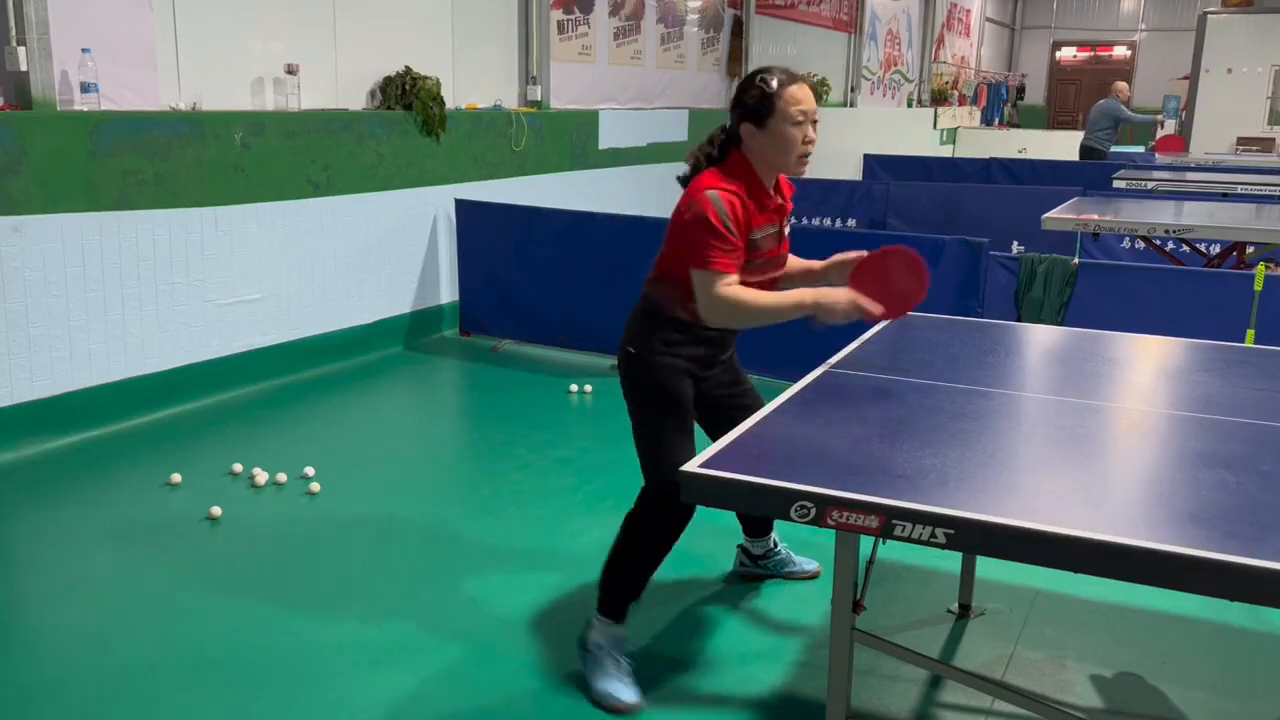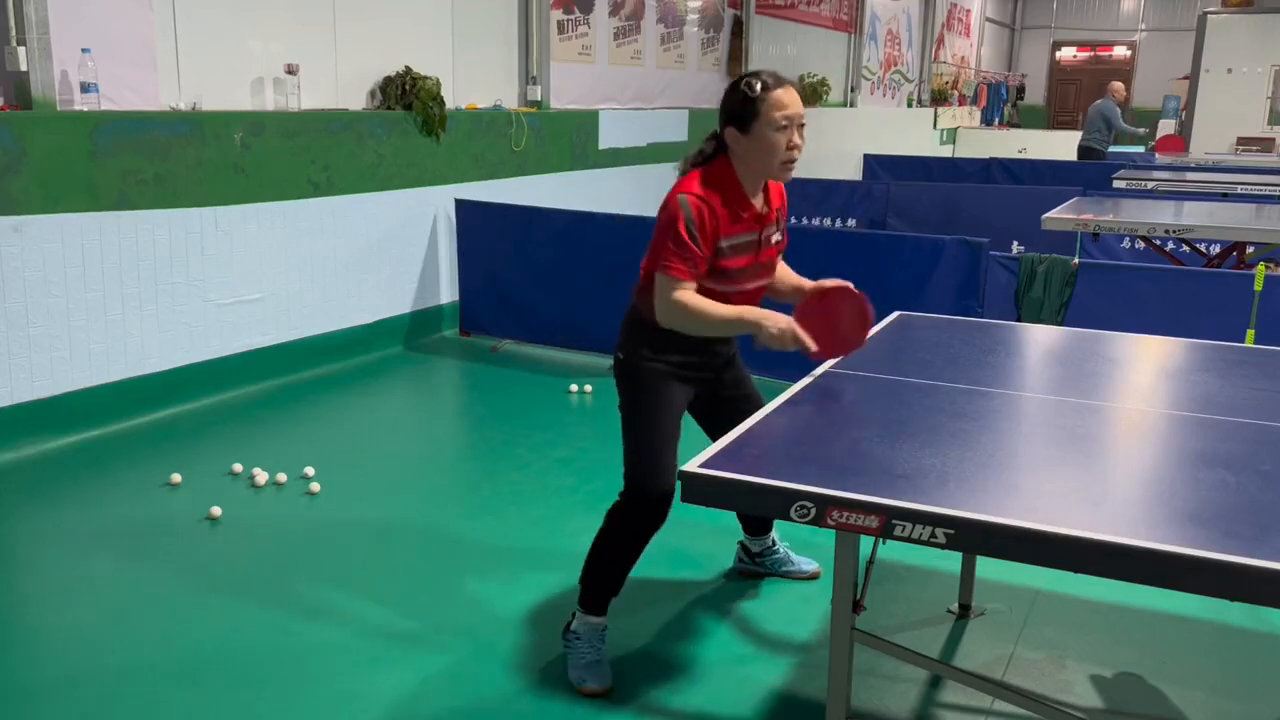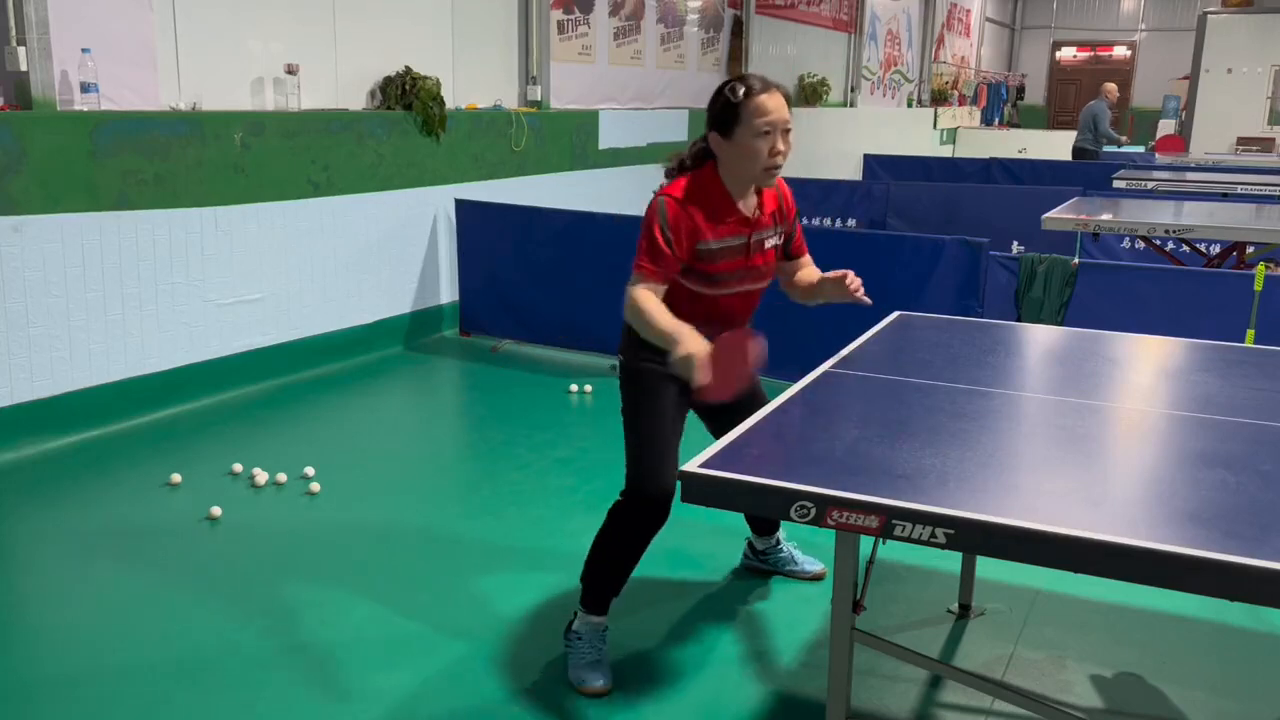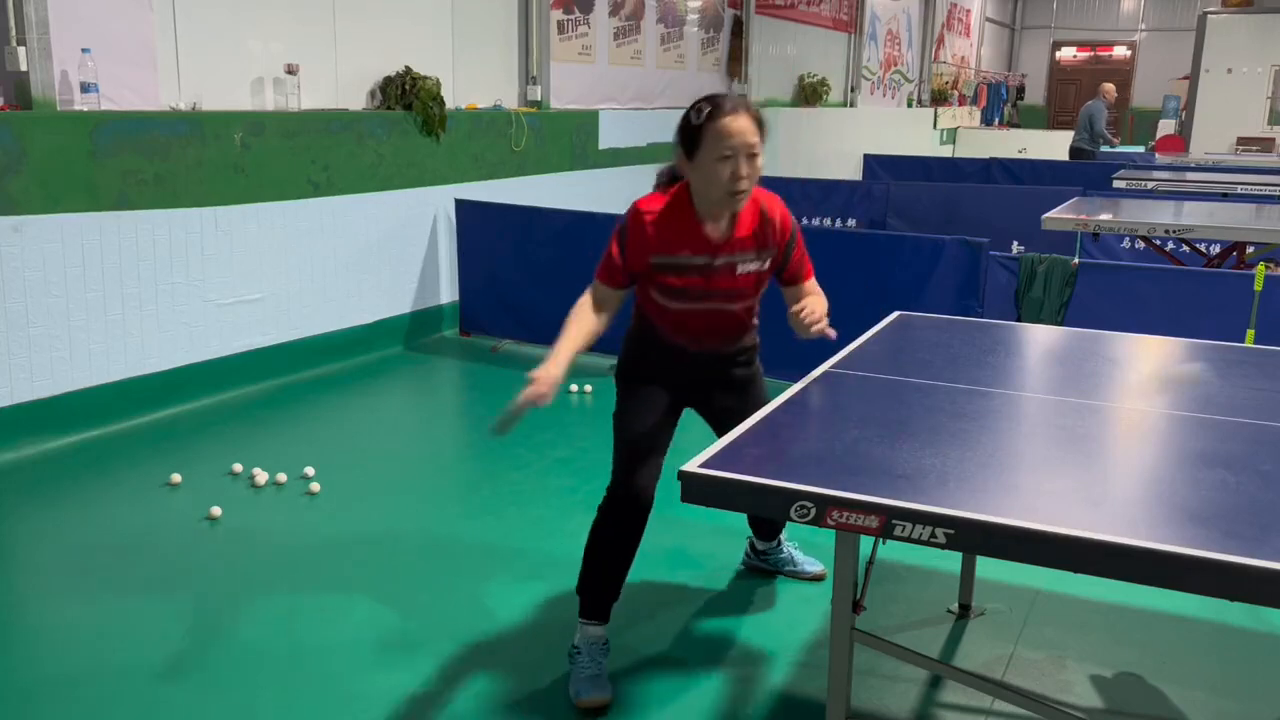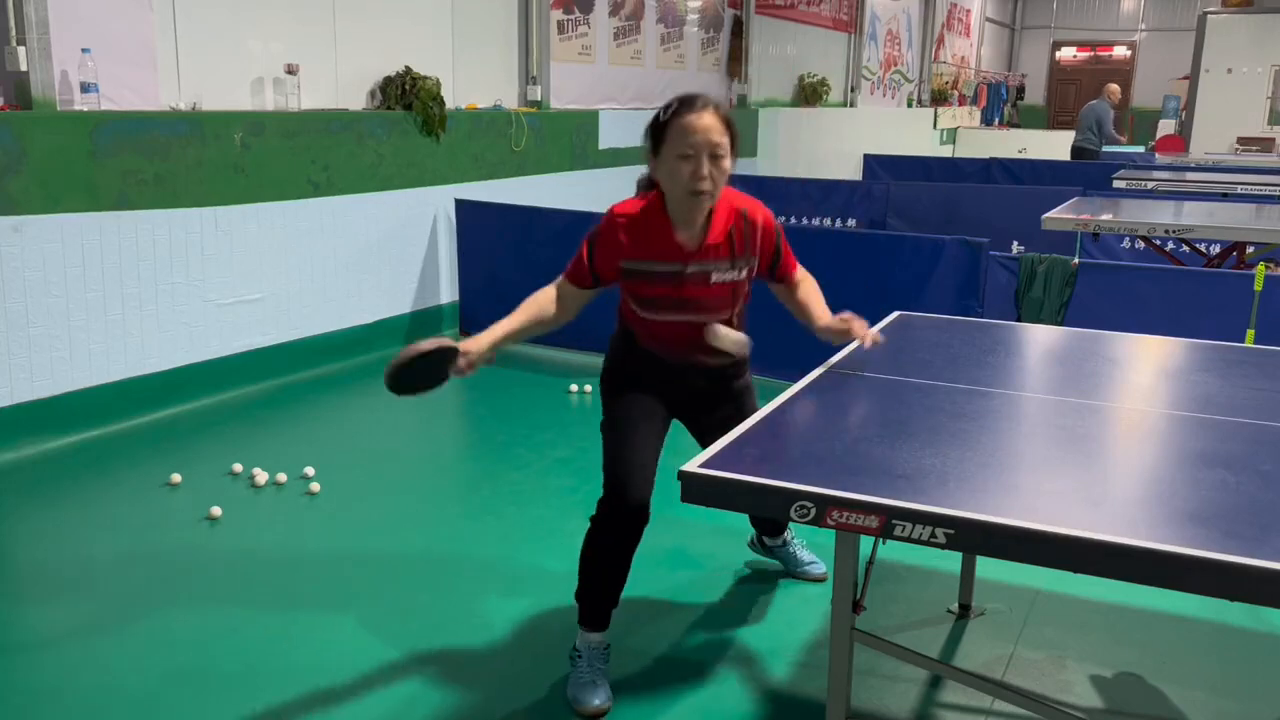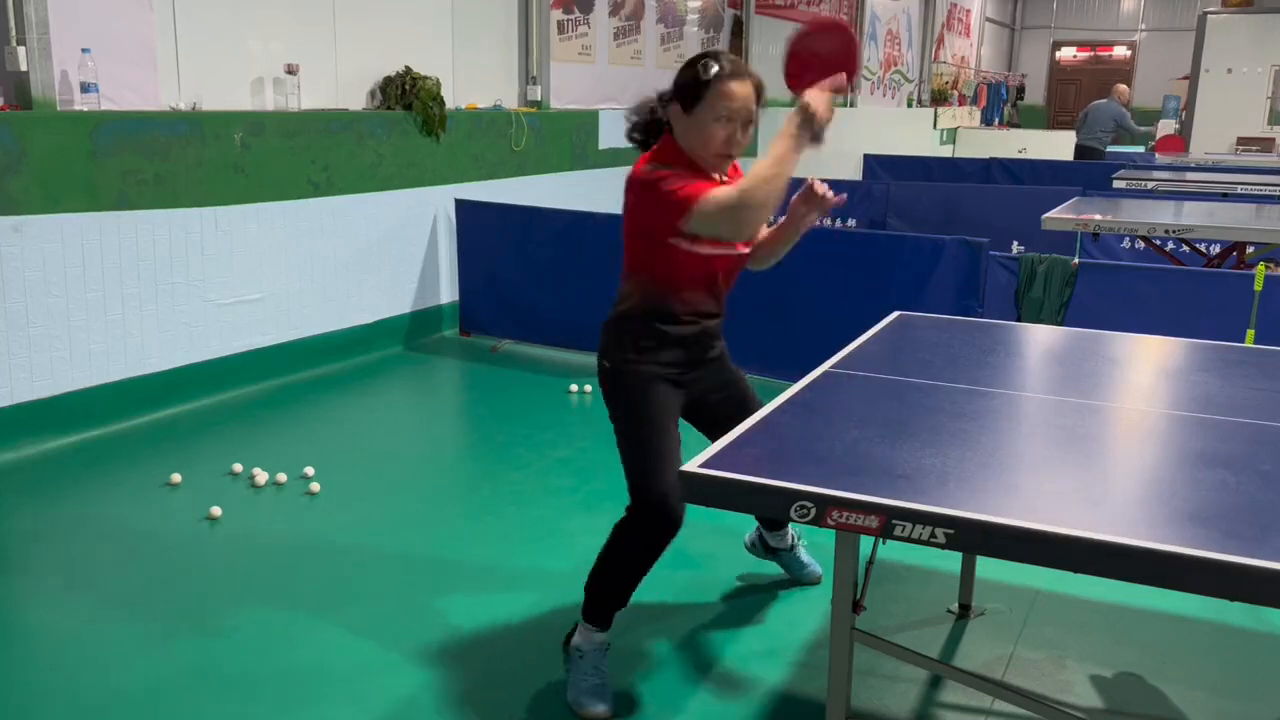
dt=0.2s
person 1, frame 1
left shoulder: (777, 190)
right shoulder: (717, 198)
left elbow: (770, 268)
right elbow: (719, 303)
left wrist: (829, 270)
right wrist: (816, 300)
left hip: (715, 354)
right hip: (664, 352)
right knee: (672, 494)
left ankle: (758, 549)
right ankle: (603, 638)
person 1, frame 2
left shoulder: (773, 195)
right shoulder: (694, 201)
right elbow: (671, 305)
left wrist: (813, 292)
right wrist: (755, 320)
left hip: (716, 352)
right hip: (656, 354)
right knee: (649, 494)
left ankle: (758, 547)
right ankle: (585, 626)
person 1, frame 3
left shoulder: (778, 199)
right shoulder: (676, 205)
left elbow: (796, 274)
right elbow: (639, 300)
left wrist: (829, 286)
right wrist: (681, 341)
right hip: (660, 358)
right knee: (651, 493)
left ankle: (764, 546)
right ankle: (586, 626)
person 1, frame 4
left shoulder: (772, 217)
right shoulder: (647, 220)
left elbow: (806, 289)
right elbow: (599, 303)
left wrist: (810, 311)
right wrist: (555, 364)
left hip: (733, 364)
right hip: (656, 366)
right knee: (630, 497)
left ankle: (767, 547)
right ankle: (590, 639)
person 1, frame 5
left shoulder: (753, 220)
right shoulder: (623, 226)
left elbow: (794, 282)
right elbow: (563, 296)
left wrist: (831, 322)
right wrist: (488, 340)
left hip: (720, 377)
right hip: (640, 377)
right knee: (624, 506)
left ankle: (773, 541)
right ankle: (590, 645)
person 1, frame 6
left shoulder: (732, 173)
right shoulder: (656, 177)
left elbow: (757, 254)
right elbow: (736, 213)
left wrist: (802, 216)
right wrist: (798, 132)
left hip: (704, 351)
right hip: (643, 359)
right knee: (660, 507)
left ankle: (775, 539)
right ankle: (587, 644)
